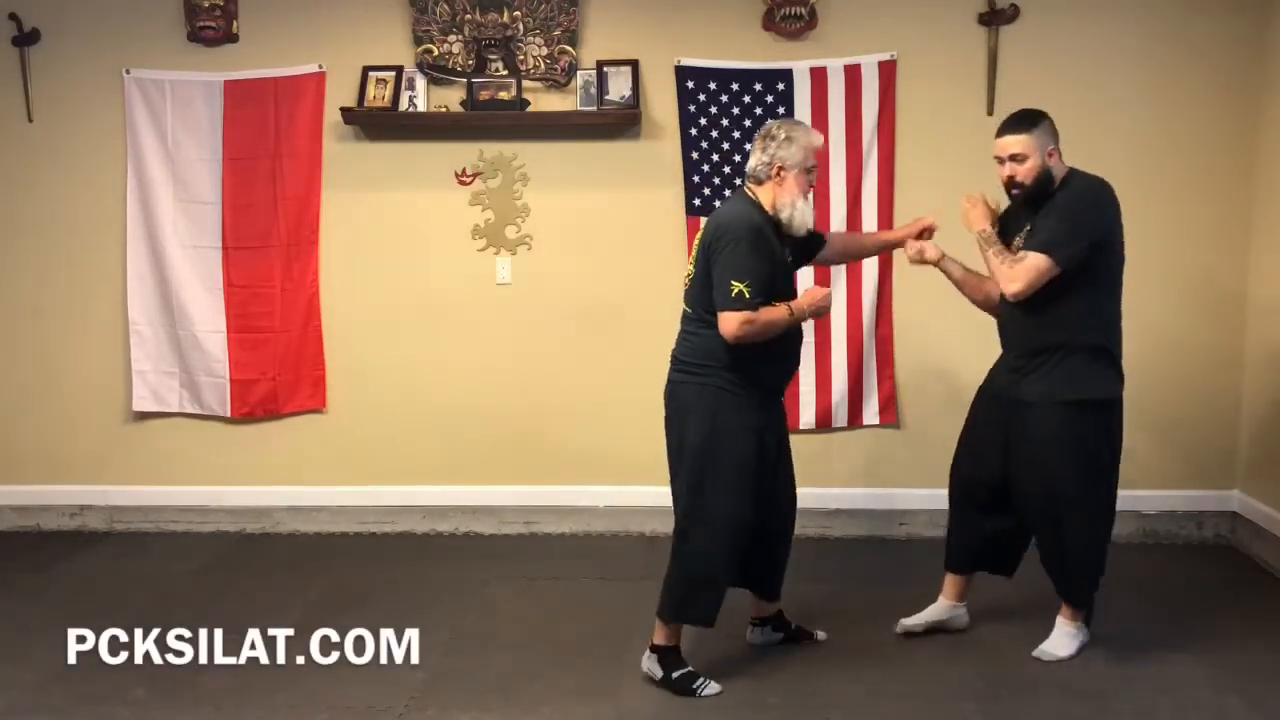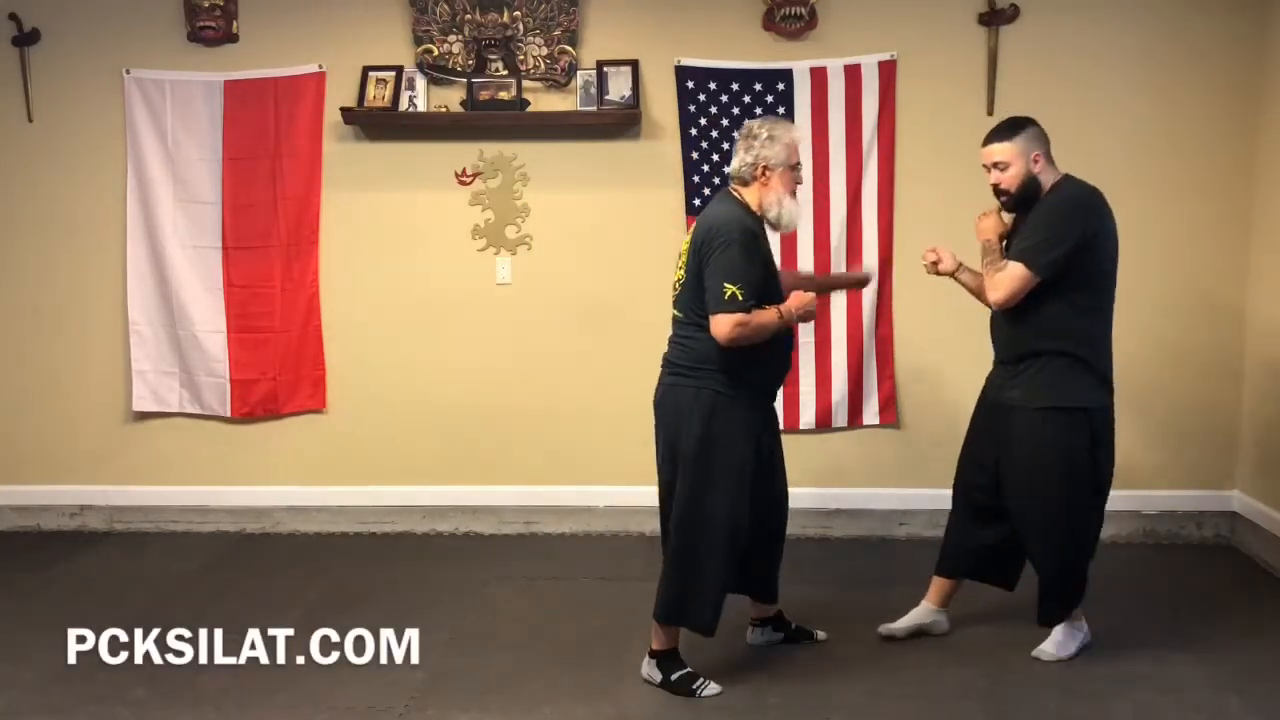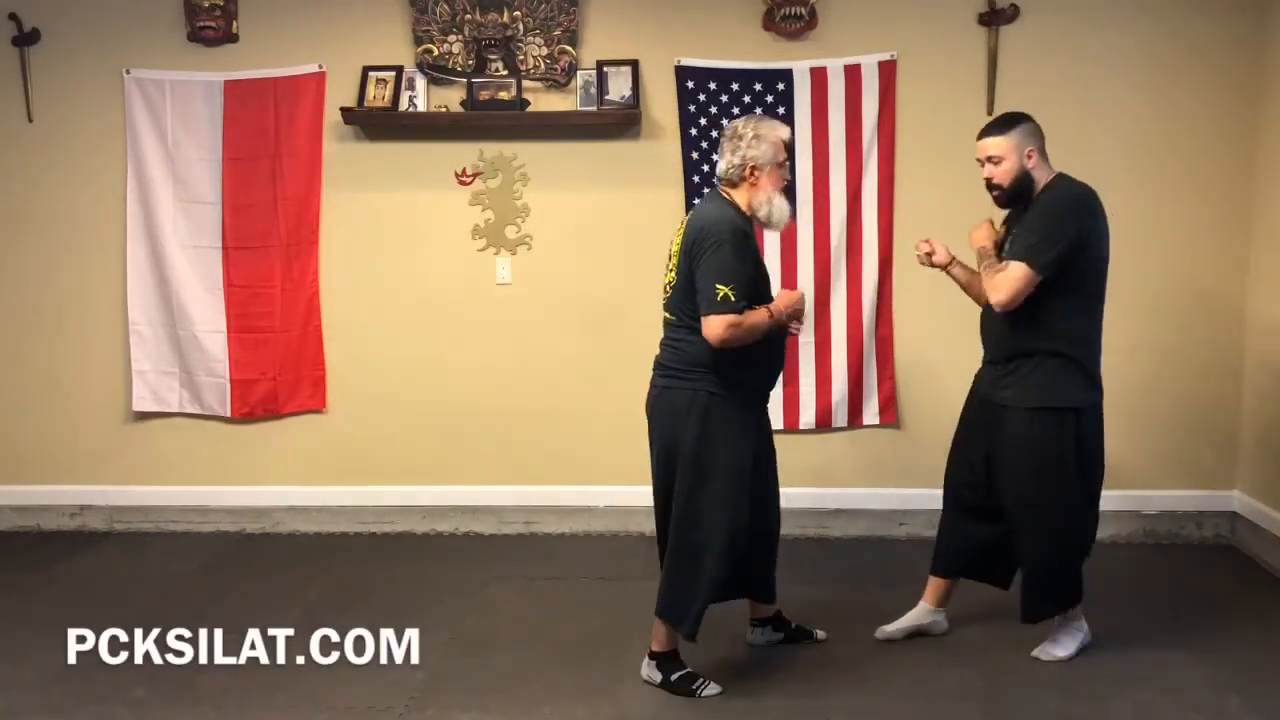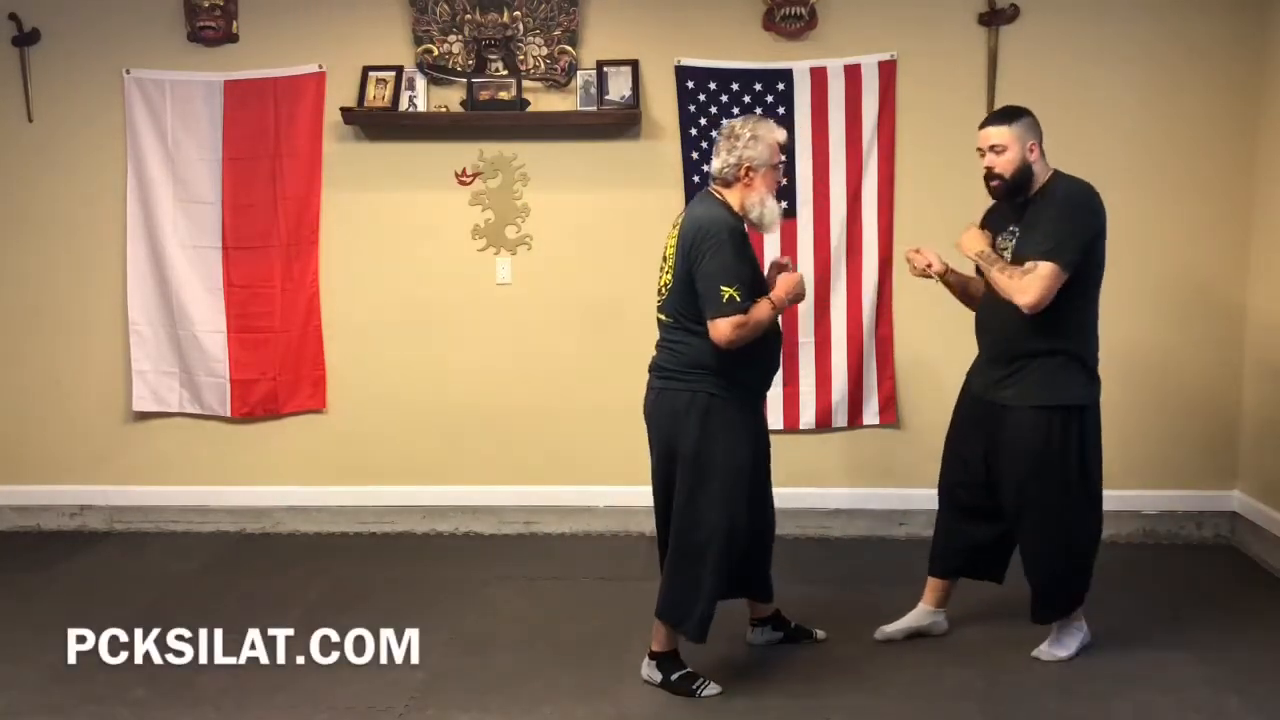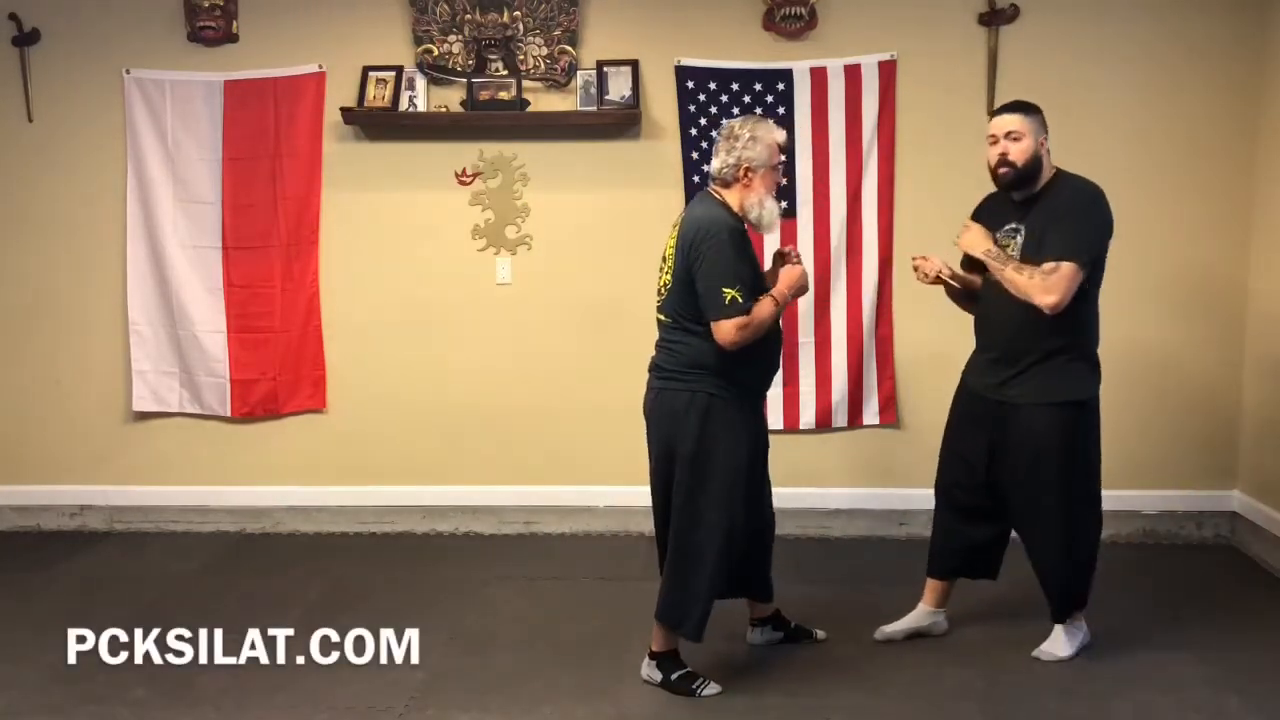
dt=0.2s
person 1, frame 1
left shoulder: (772, 224)
right shoulder: (739, 227)
left elbow: (831, 246)
right elbow: (737, 325)
left wrist: (903, 235)
right wrist: (803, 307)
left hip: (752, 395)
right hip: (712, 395)
left knee: (773, 505)
right knee: (710, 519)
left ankle: (766, 618)
right ankle: (662, 648)
person 1, frame 2
left shoulder: (745, 220)
right shoulder: (731, 228)
left elbow: (769, 280)
right elbow: (728, 327)
left wrist: (835, 280)
right wrist: (792, 311)
left hip: (740, 397)
right hip: (706, 400)
left knee: (765, 507)
right knee: (703, 523)
left ankle: (767, 619)
right ankle: (662, 654)
person 1, frame 3
left shoulder: (723, 217)
right shoulder: (723, 229)
right elbow: (720, 330)
left wrist: (775, 310)
right wrist: (778, 311)
left hip: (727, 398)
right hip: (699, 402)
left knee: (755, 510)
right knee: (700, 525)
left ankle: (766, 619)
right ankle: (661, 654)
person 1, frame 4
left shoulder: (712, 214)
right shoulder: (718, 229)
right elbow: (728, 331)
left wrist: (765, 285)
right wrist: (779, 299)
left hip: (720, 398)
right hip: (698, 402)
left knee: (749, 510)
right knee: (701, 524)
left ankle: (765, 619)
right ankle: (662, 654)
person 1, frame 5
left shoulder: (712, 214)
right shoulder: (717, 229)
right elbow: (733, 331)
left wrist: (768, 278)
right wrist: (783, 292)
left hip: (719, 397)
right hip: (698, 401)
left knee: (749, 510)
right knee: (699, 523)
left ankle: (765, 619)
right ankle: (662, 654)
person 2, frame 1
left shoulder: (1087, 198)
right shoulder: (1018, 211)
left elbow: (1018, 282)
right elbow: (995, 298)
left wrist: (984, 231)
right wrist: (940, 260)
left hip: (1074, 388)
right hip: (1012, 378)
left knee: (1066, 507)
right knee: (975, 485)
left ankle: (1072, 618)
right ankle: (951, 602)
person 2, frame 2
left shoulder: (1072, 205)
right shoulder: (1035, 212)
left elbow: (1001, 292)
left wrist: (991, 242)
right wrist: (956, 270)
left hip: (1061, 397)
right hip: (1012, 386)
left knee: (1052, 515)
right knee: (976, 498)
left ankle: (1070, 620)
right ankle: (933, 608)
person 2, frame 3
left shoulder: (1067, 204)
right shoulder: (1028, 210)
left elbow: (1004, 294)
left wrist: (985, 249)
right wrist: (950, 264)
left hip: (1051, 395)
right hip: (1000, 385)
left knee: (1048, 515)
right knee: (967, 496)
left ankle: (1070, 620)
right ankle: (932, 608)
person 2, frame 4
left shoulder: (1072, 202)
right shoulder: (1003, 210)
left elbow: (1030, 294)
left wrist: (982, 251)
right wrist: (945, 273)
left hip: (1050, 394)
right hip: (989, 383)
left knee: (1050, 512)
right knee: (962, 496)
left ankle: (1071, 620)
right ankle: (931, 609)
person 2, frame 5
left shoulder: (1080, 201)
right shoulder: (991, 208)
left elbow: (1051, 294)
left wrist: (987, 251)
right wrist: (950, 278)
left hip: (1053, 392)
right hip: (985, 382)
left knee: (1054, 512)
right knee: (959, 495)
left ankle: (1070, 621)
right ankle: (931, 609)
